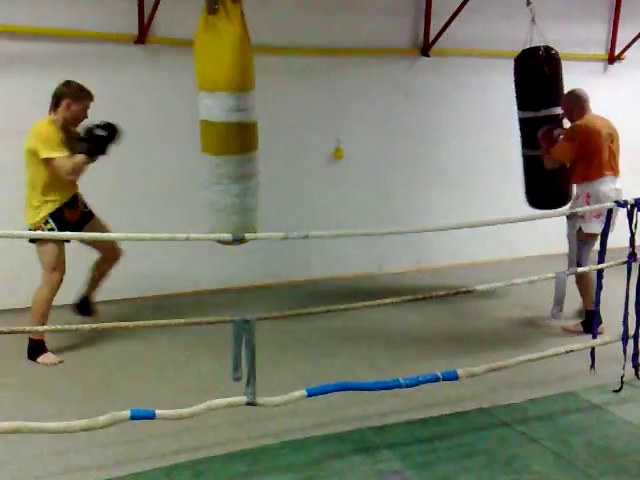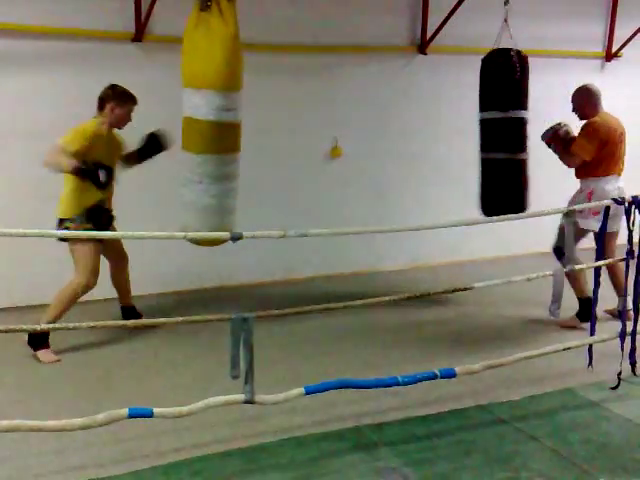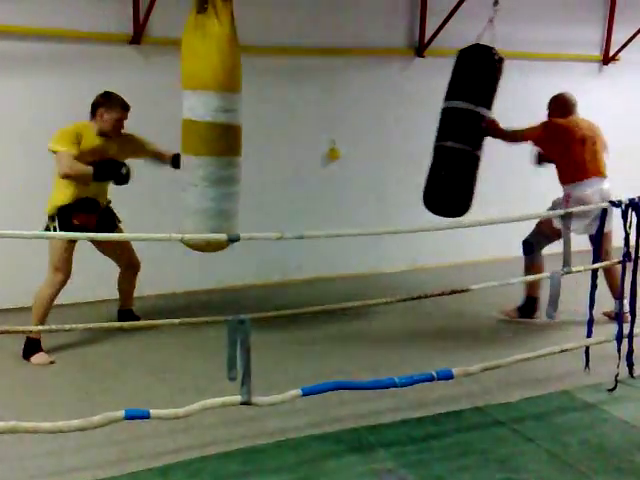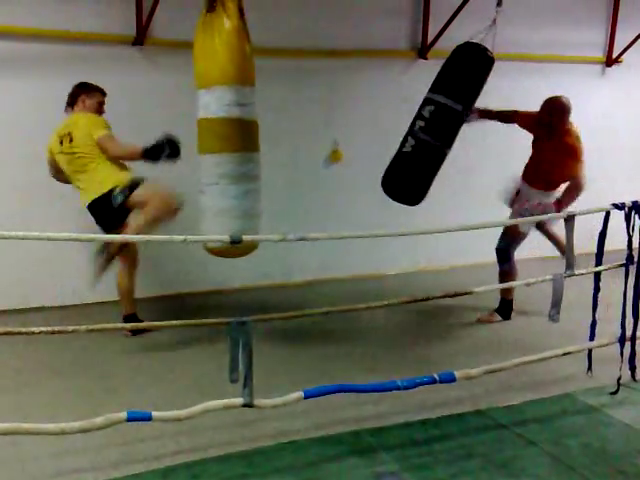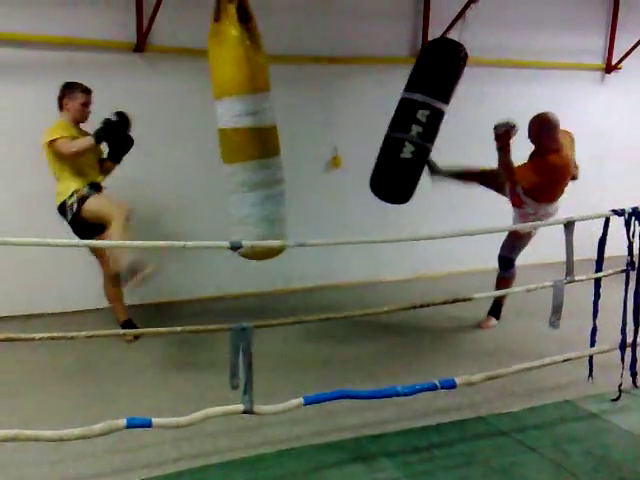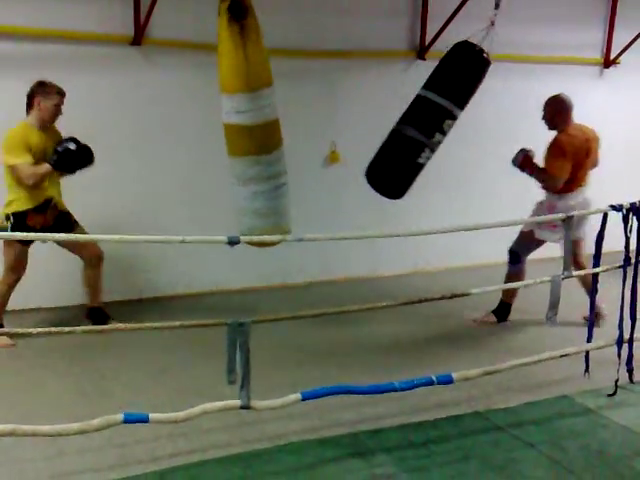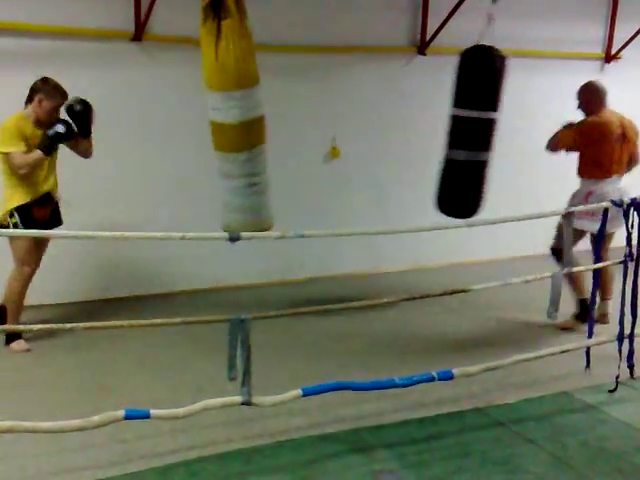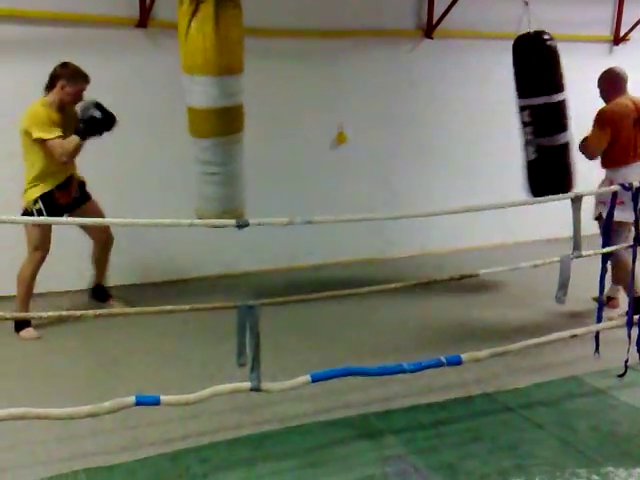
dt=0.3s
person 1, frame 1
left shoulder: (67, 128)
right shoulder: (43, 132)
left elbow: (77, 161)
right elbow: (69, 172)
left wrist: (95, 146)
right wrist: (91, 148)
left hip: (72, 204)
right hip: (47, 212)
left knee: (112, 251)
right knee: (53, 276)
left ankle: (85, 300)
right ankle: (35, 345)
person 1, frame 2
left shoulder: (108, 135)
right shoulder: (89, 132)
left elbow: (125, 161)
right elbow: (54, 159)
left wrist: (146, 150)
right wrist: (84, 170)
left hip: (97, 209)
right hip: (79, 215)
left knee: (120, 259)
right knee: (85, 279)
left ankle: (128, 311)
right ankle: (38, 335)
person 1, frame 3
left shoulder: (119, 139)
right shoulder: (71, 133)
left elbow: (152, 152)
right elbow: (64, 169)
left wrist: (177, 160)
right wrist: (100, 172)
left hip: (97, 210)
right hip: (67, 211)
left knee: (130, 263)
right knee: (58, 277)
left ankle: (126, 312)
right ankle: (31, 343)
person 1, frame 4
left shoulder: (55, 138)
right shoulder: (89, 121)
left elbow: (56, 173)
right elbow: (116, 151)
right wrist: (151, 152)
left hip: (98, 202)
right hip: (114, 189)
left knee: (130, 258)
right knee: (168, 203)
left ankle: (130, 318)
right ankle: (112, 248)
person 1, frame 5
left shoulder: (83, 135)
right shoulder: (58, 130)
left elbow: (102, 171)
right elbow: (70, 149)
left wrist: (117, 153)
right wrist: (99, 137)
left hip: (91, 199)
right hip: (76, 197)
left knee: (110, 265)
right knee: (120, 211)
left ankle: (126, 323)
right ankle: (127, 266)
person 1, frame 6
left shoulder: (53, 133)
right elbow: (29, 178)
left hip: (53, 211)
right hip: (22, 214)
left knee: (94, 255)
left ankle: (95, 311)
person 1, frame 7
left shoulder: (52, 125)
left elbow: (85, 151)
left wrist: (84, 125)
right wrist: (47, 144)
left hip: (46, 203)
left knee: (30, 267)
right knee: (24, 267)
person 1, frame 8
left shoulder: (67, 109)
right shoulder: (38, 114)
left elbow: (75, 140)
right elbow: (64, 154)
left wrist: (93, 126)
right wrist: (85, 129)
left hip: (70, 184)
right hip: (42, 192)
left knee: (105, 237)
right knee: (37, 255)
left ankle: (99, 290)
right ankle: (21, 320)
person 2, frame 1
left shoulder: (579, 129)
right shoulder: (607, 124)
left elbow: (550, 163)
left wrist: (546, 143)
right wrist: (562, 144)
left hip: (592, 194)
right hip: (611, 190)
left knee: (579, 259)
right knee: (585, 252)
left ankle: (592, 321)
right ankle: (591, 304)
person 2, frame 2
left shoulder: (594, 126)
right shoulder: (615, 122)
left elbow: (571, 161)
left wrist: (554, 143)
right wrist: (571, 140)
left hip: (594, 192)
right hip: (614, 189)
left knee: (562, 248)
right knee: (610, 254)
left ankle: (586, 309)
right ankle: (624, 307)
person 2, frame 3
left shoulder: (558, 127)
right shoulder: (592, 127)
left elbow: (515, 137)
left wrist: (494, 129)
right wrist: (554, 158)
left hip: (578, 197)
right hip: (603, 192)
left knee: (532, 245)
right knee: (605, 256)
left ankle: (529, 306)
right ankle: (621, 309)
person 2, frame 4
left shoulder: (571, 145)
right shoulder: (546, 122)
left elbow: (577, 185)
right elbow: (513, 116)
left wrist: (557, 208)
right wrist: (482, 113)
left hip: (538, 199)
right hip: (528, 188)
left knee: (504, 250)
left ankle: (505, 308)
right ankle: (564, 247)
person 2, frame 5
left shoulder: (557, 160)
right shoulder: (564, 136)
left elbow: (511, 177)
left wrist: (503, 145)
left hip: (536, 209)
right hip: (526, 189)
left knee: (507, 257)
right knee: (482, 175)
left ankle: (495, 312)
right ankle: (440, 172)
person 2, frame 6
left shoulder: (562, 142)
right shoulder: (590, 134)
left elbow: (554, 182)
right elbow: (593, 163)
left wrist: (529, 166)
left hip: (559, 205)
right hip: (579, 201)
left knee: (517, 253)
right knee: (577, 258)
left ankle: (502, 310)
right ankle: (596, 307)
person 2, frame 7
left shoulder: (592, 124)
left elbow: (552, 146)
left wrist: (567, 131)
left hip: (593, 194)
right hip: (616, 192)
left knee: (560, 249)
right knee: (602, 254)
left ankle: (583, 309)
right ankle: (603, 308)
person 2, frame 8
left shoulder: (608, 113)
left elbow: (591, 153)
left wrist: (586, 144)
left hip: (620, 181)
left knee: (612, 246)
right ankle: (612, 294)
